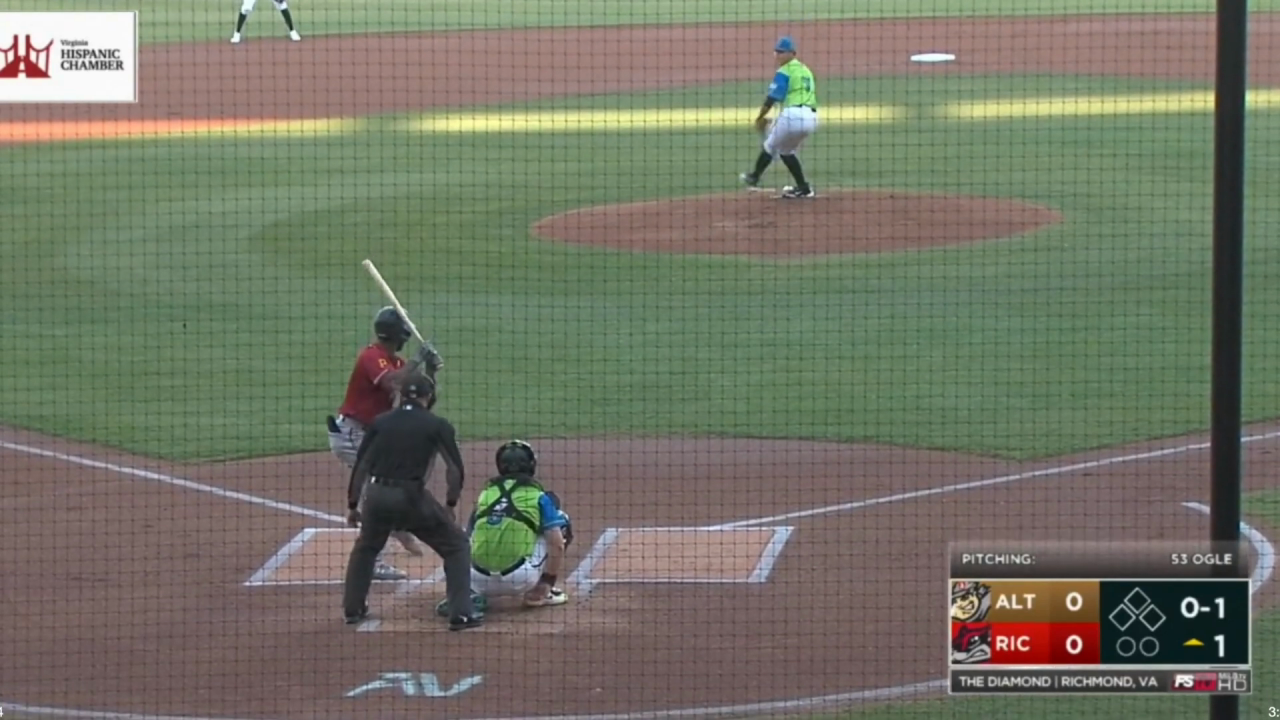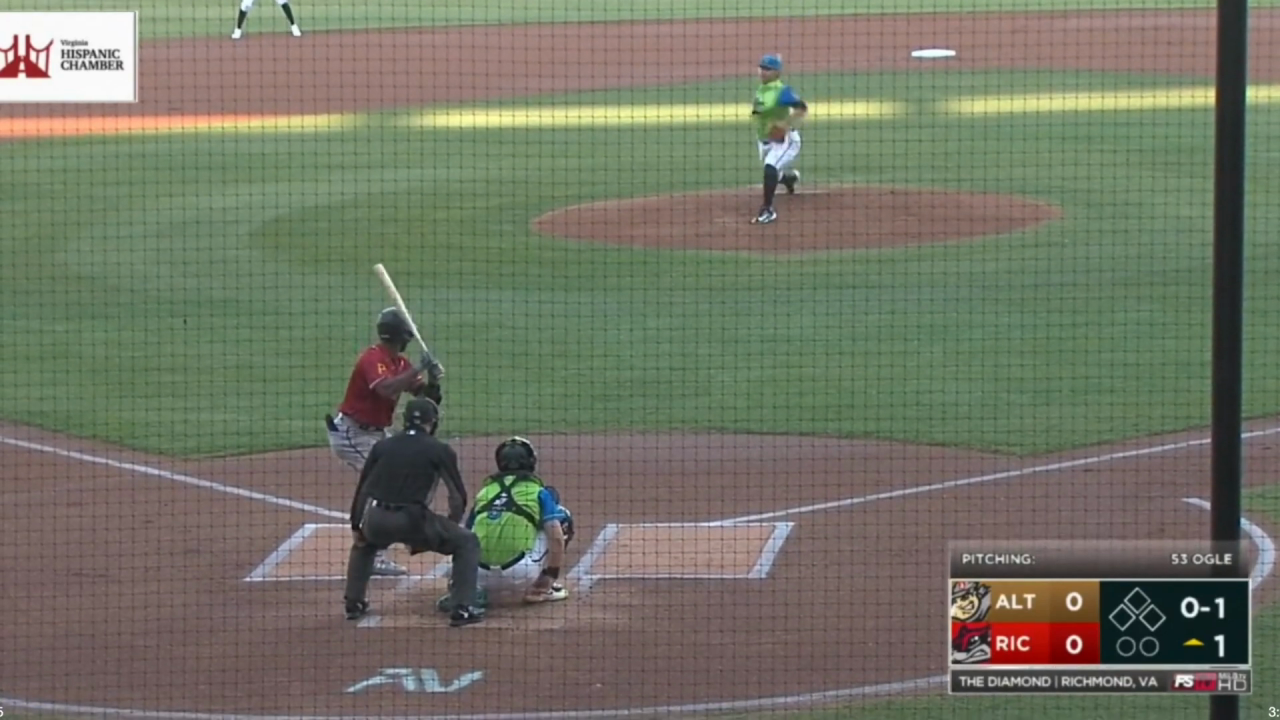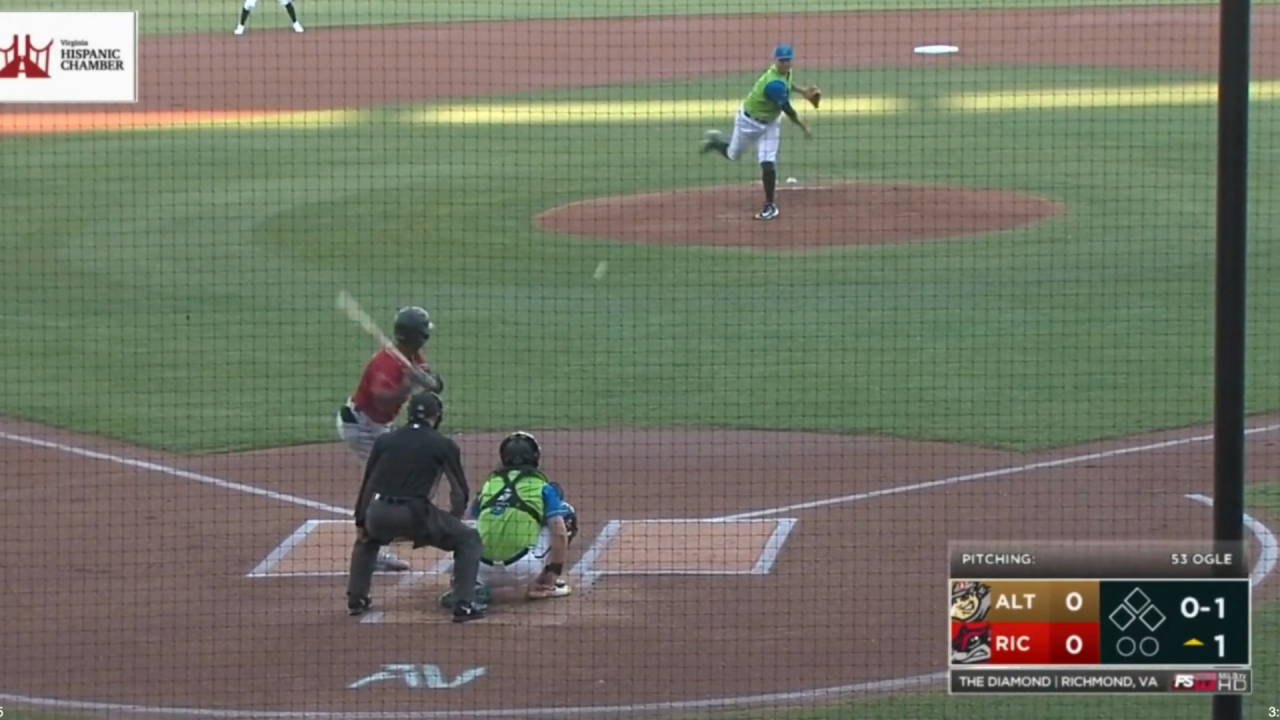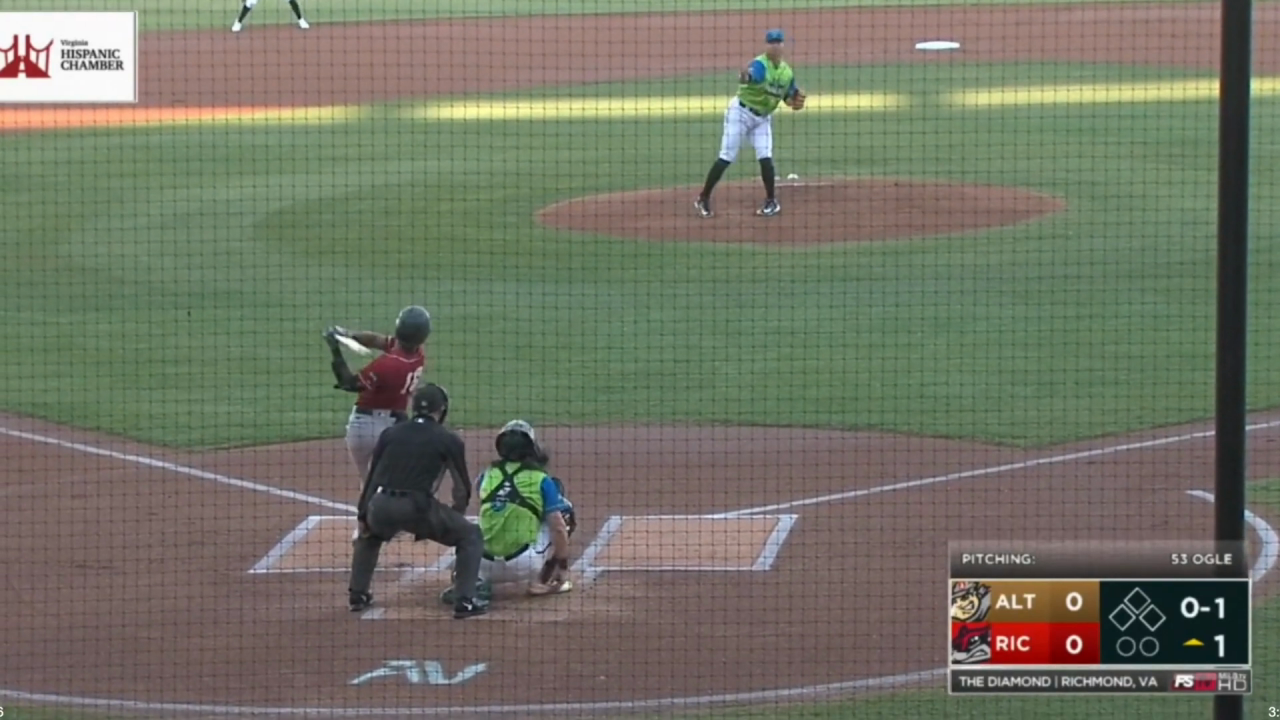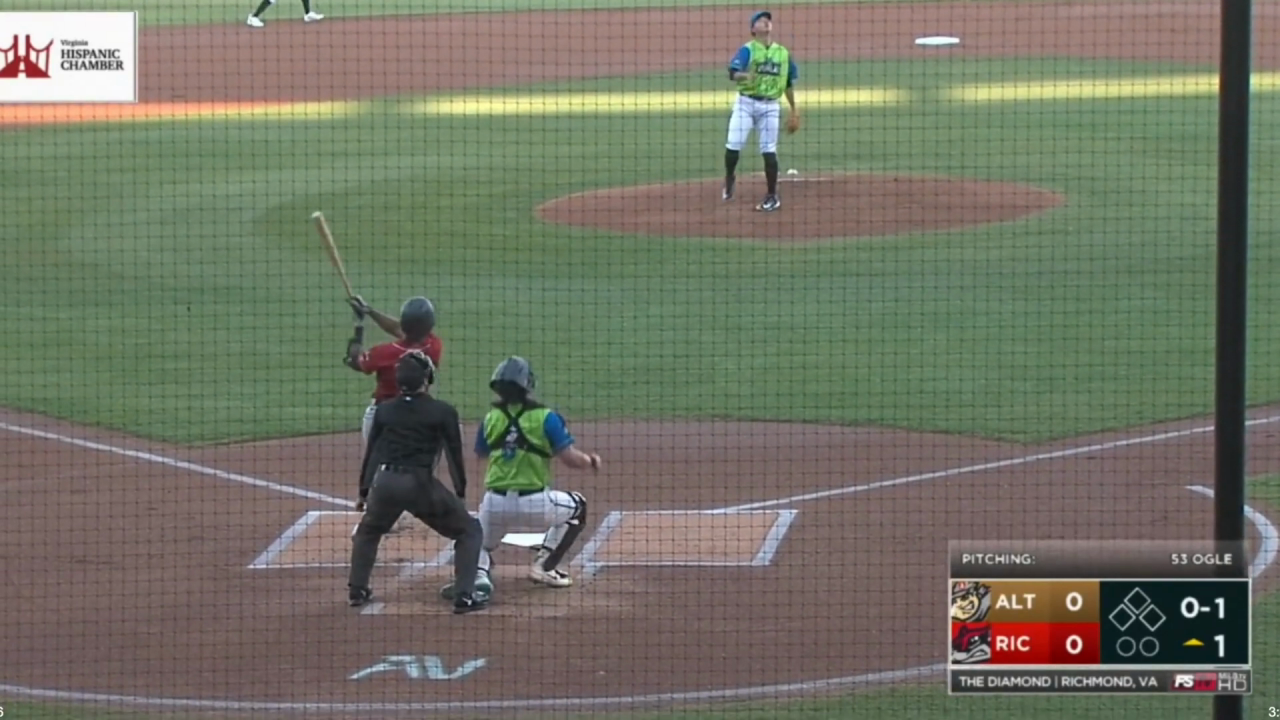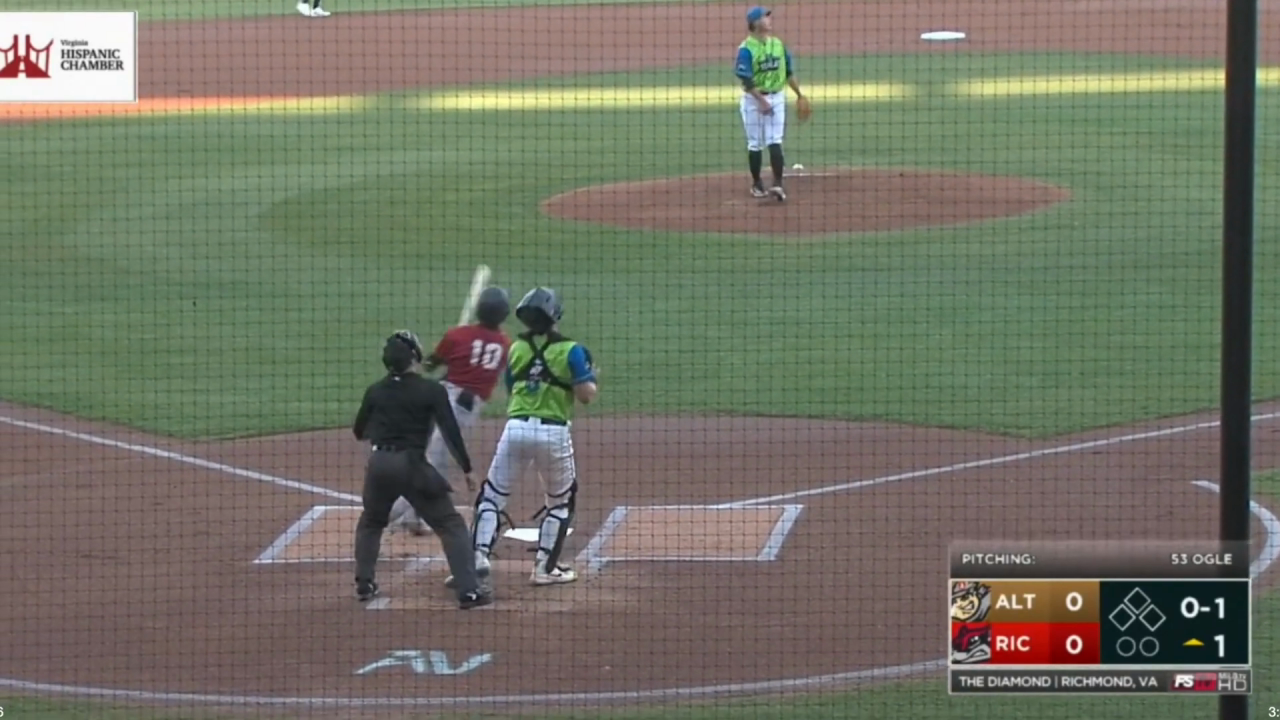
dt=0.4s
person 1, frame 1
left shoulder: (380, 421)
right shoulder: (438, 425)
left elbow: (360, 467)
right elbow: (456, 470)
left wrist: (353, 505)
right wrist: (450, 505)
left hip: (376, 496)
right hip: (410, 497)
left knee: (365, 548)
right knee: (456, 546)
left ankle: (353, 608)
right ankle: (461, 613)
person 1, frame 2
left shoulder: (382, 446)
right shoulder: (440, 449)
left elbow: (363, 490)
right elbow: (458, 496)
left wrist: (356, 526)
right wrist: (450, 529)
left hip: (377, 519)
right hip: (413, 519)
left knee: (363, 542)
right knee: (467, 543)
left ankle: (353, 603)
right ankle: (462, 609)
person 1, frame 3
left shoulder: (385, 440)
right shoulder: (444, 444)
left elbow: (368, 484)
right elbow: (460, 492)
left wrist: (360, 522)
right wrist: (452, 523)
left hip: (379, 514)
right hip: (415, 513)
left knee: (366, 538)
right knee: (469, 540)
left ankle: (356, 599)
right ankle: (464, 605)
person 1, frame 4
left shoulder: (391, 433)
right shoulder: (449, 440)
left elbow: (372, 478)
right elbow: (462, 488)
left wrist: (363, 516)
right wrist: (454, 519)
left hip: (381, 506)
right hip: (417, 507)
left knee: (369, 535)
right knee: (471, 536)
left ankle: (357, 595)
right ankle: (465, 601)
person 1, frame 5
left shoulder: (384, 410)
right shoulder: (443, 411)
left elbow: (372, 453)
right elbow: (454, 455)
left wrist: (364, 491)
right wrist: (460, 494)
left hip: (384, 482)
right hip: (420, 483)
left knee: (367, 531)
right knee: (469, 530)
left ankle: (357, 590)
right ankle: (465, 596)
person 1, frame 6
left shoulder: (376, 390)
right shoulder: (431, 390)
left elbow: (360, 430)
right elbow: (451, 431)
right wrist: (467, 470)
left hip: (378, 463)
right hip: (411, 465)
left knee: (369, 523)
right knee: (450, 524)
left ankle: (365, 584)
right ankle: (470, 590)
person 2, frame 1
left shoulder: (395, 361)
right shoulder: (372, 356)
right elbow: (393, 383)
left wrist: (429, 371)
right wrist: (417, 360)
right hip: (352, 435)
left ankle: (401, 530)
person 2, frame 2
left shoulder: (401, 363)
right shoulder: (373, 358)
left elbow: (428, 397)
right elbow: (385, 389)
left wrist: (433, 380)
right wrist: (418, 370)
left hip: (375, 431)
right hip: (351, 434)
right ankle: (372, 558)
person 2, frame 3
left shoulder: (415, 357)
right shoulder: (389, 361)
left elbow: (437, 386)
right elbow: (382, 400)
left wrist: (426, 379)
right wrist: (409, 383)
left hip: (376, 424)
right hip: (364, 426)
right ankle: (379, 552)
person 2, frame 4
left shoulder: (385, 366)
right shoulder: (419, 354)
left elbow: (349, 384)
right elbow: (375, 339)
left wrist: (336, 351)
right wrist: (345, 334)
left hip: (364, 424)
right hip: (393, 425)
person 2, frame 5
left shoulder: (385, 352)
right shoulder: (434, 347)
left elbow: (353, 361)
right elbow: (400, 330)
left wrist: (359, 326)
right wrist: (370, 310)
person 2, frame 6
left shoulder: (456, 335)
right shoulder: (507, 346)
left elbow: (429, 365)
right hip: (466, 407)
left knee: (437, 463)
right knee: (434, 465)
person 3, frame 1
left shoulder: (486, 494)
right shoulder: (538, 496)
right elbow: (557, 545)
right wrist: (548, 582)
left hip: (480, 580)
right hip: (520, 579)
right knee: (561, 522)
right ankle: (539, 592)
person 3, frame 2
left shoulder: (485, 490)
right shoulder: (538, 491)
right elbow: (556, 537)
right wrist: (551, 575)
left hip: (482, 575)
right hip: (520, 573)
right knee: (562, 517)
right ankle: (538, 588)
person 3, frame 3
left shoulder: (490, 483)
right shoulder: (543, 487)
left elbow: (474, 514)
right elbow: (559, 533)
right wrist: (555, 571)
left hip: (485, 570)
right hip: (524, 570)
right knee: (566, 514)
right ankle: (541, 584)
person 3, frame 4
left shoulder: (489, 474)
right shoulder: (541, 479)
right elbow: (557, 527)
right wrist: (562, 566)
left hip: (487, 564)
right hip: (524, 563)
right knee: (565, 511)
right ankle: (542, 579)
person 3, frame 5
left shoulder: (491, 417)
right shoulder: (546, 417)
left elbow: (480, 453)
right elbow: (572, 459)
right wrist: (592, 460)
left hip: (496, 502)
right hip: (534, 502)
left knee: (481, 541)
right knee: (577, 507)
left ankle: (479, 577)
right ankle: (545, 567)
person 3, frame 6
left shoulder: (516, 348)
right shoulder: (571, 350)
right elbow: (585, 395)
right wrist: (592, 380)
left hip: (516, 429)
right hip: (553, 432)
left knee: (492, 494)
right knee: (560, 500)
left ankle: (479, 558)
right ankle: (545, 568)
person 4, frame 1
left shoulder: (783, 74)
right shoulder: (806, 71)
left elbow: (772, 99)
left wrist: (760, 117)
left hip: (792, 116)
right hip: (810, 120)
left knee: (771, 148)
right knee: (786, 150)
left ankle: (754, 177)
right ankle: (803, 188)
person 4, frame 2
left shoulder: (781, 91)
right shoulder: (762, 89)
left elbow: (802, 107)
left wrist: (787, 123)
left hip: (786, 140)
right hip: (765, 141)
left knee: (769, 169)
right knee: (772, 175)
left ankle: (767, 209)
right ankle: (790, 177)
person 4, frame 3
left shoulder: (785, 72)
right shoulder: (773, 83)
right elbow: (787, 110)
left wrist: (805, 91)
right wrist: (805, 128)
left hip: (770, 123)
right hip: (748, 119)
left knee: (767, 163)
right knee: (733, 155)
left ankle: (770, 205)
right ankle: (715, 142)
person 4, frame 4
left shoulder: (787, 71)
right shoulder: (759, 64)
left elbow: (788, 98)
right elbow: (746, 77)
left wrist: (796, 101)
right wrist: (745, 75)
left hip: (762, 118)
right hip: (741, 113)
left knee: (766, 159)
right knee: (726, 157)
left ankle: (772, 201)
right ankle: (703, 198)
person 4, frame 5
left shoulder: (783, 52)
right shoulder: (747, 50)
left elbow: (789, 83)
right elbow: (732, 73)
left wrist: (794, 109)
right wrist: (744, 76)
left hip: (770, 106)
right hip: (746, 103)
left knee: (769, 151)
right knee: (734, 146)
left ankle: (772, 195)
right ankle: (729, 181)
person 4, frame 6
left shoulder: (777, 43)
right shoulder: (746, 49)
left elbow: (788, 71)
right elbow: (745, 81)
left wrist: (799, 94)
right wrist: (762, 101)
left hip: (777, 98)
right hip: (753, 100)
left knee: (774, 143)
right knee: (755, 145)
left ankle: (777, 185)
right ankle: (757, 183)
